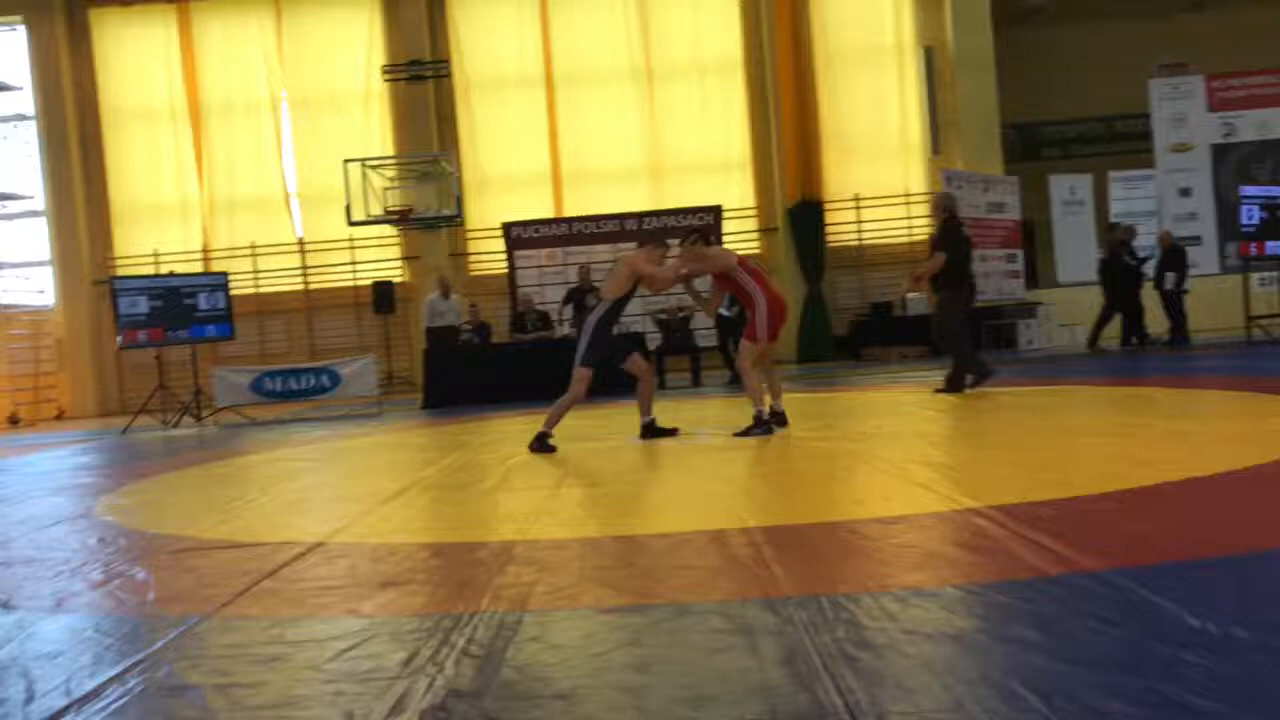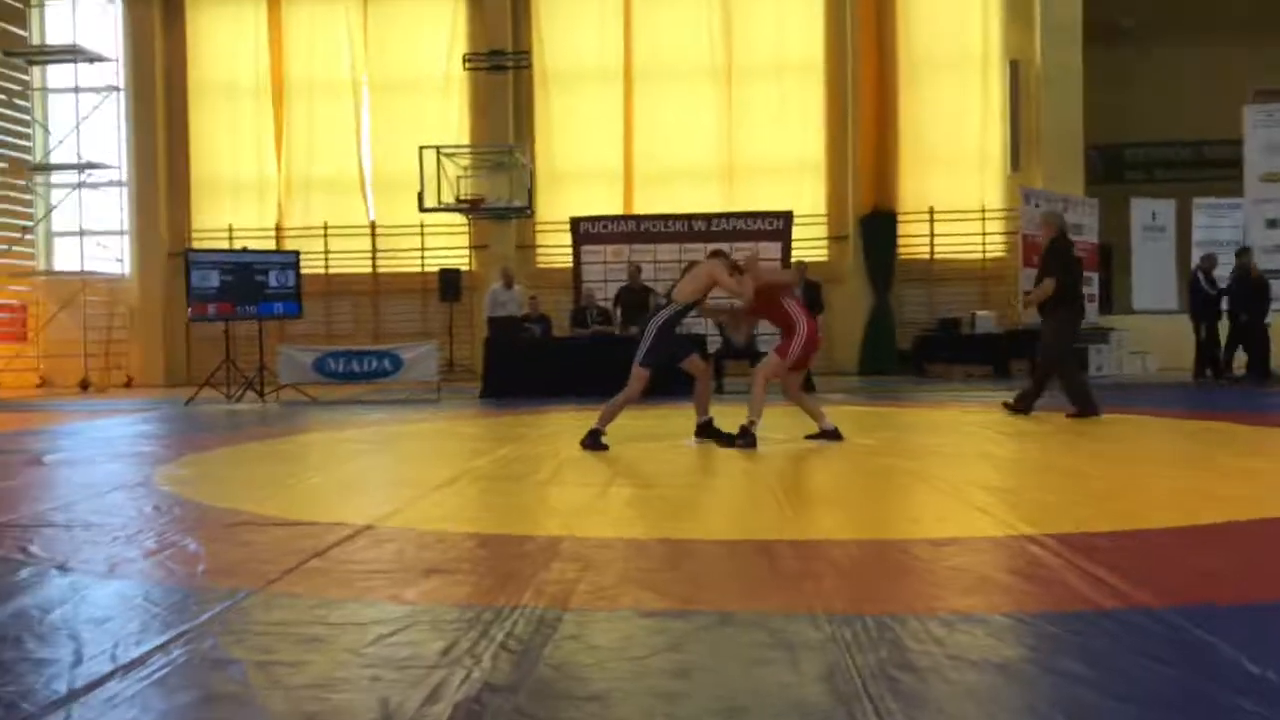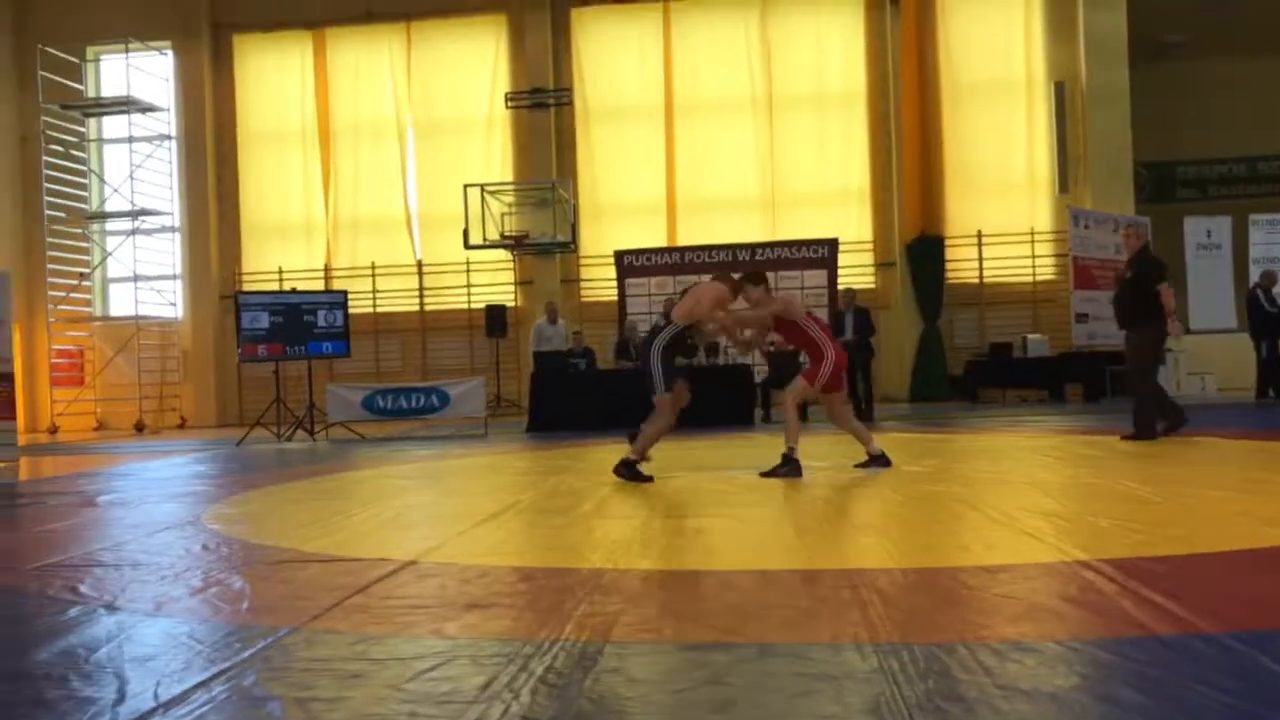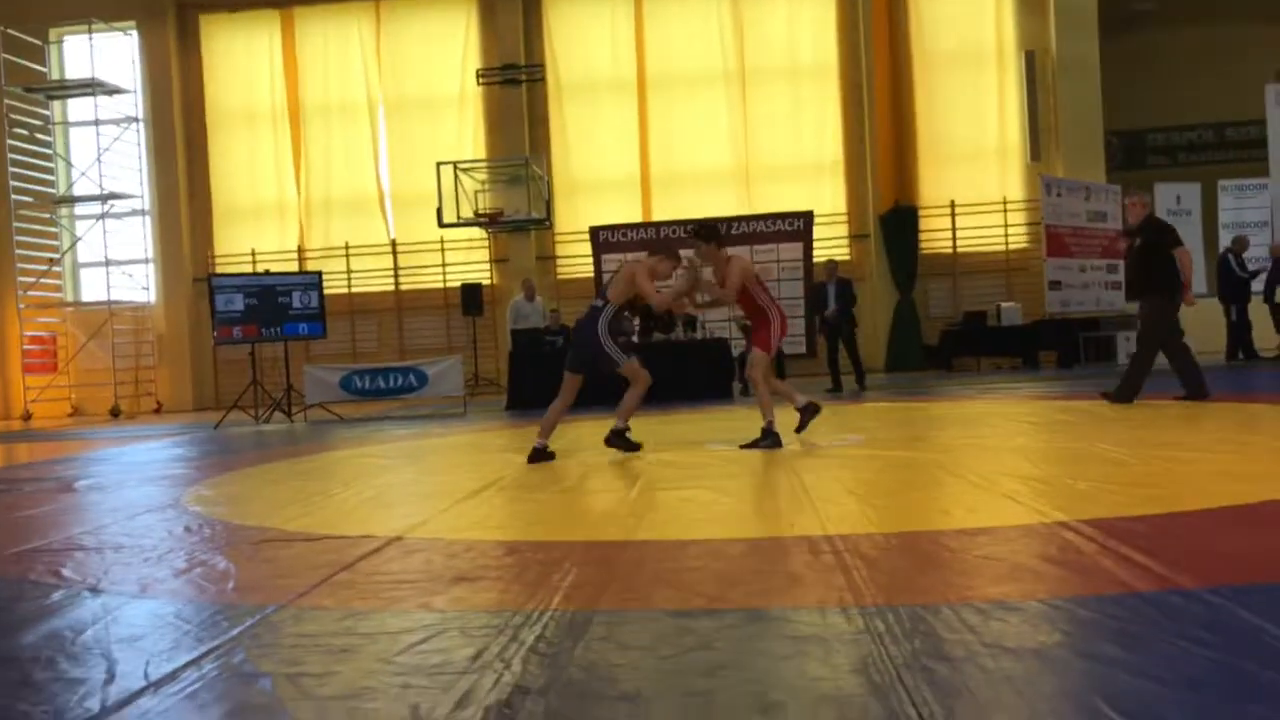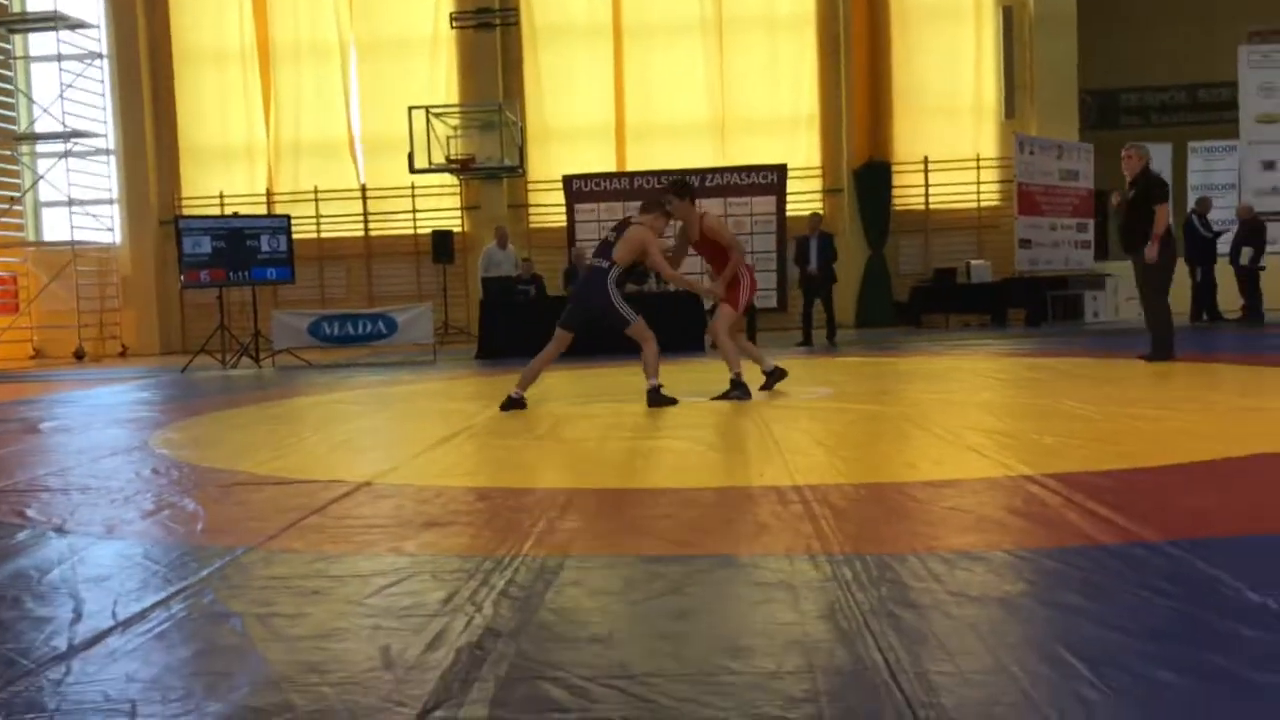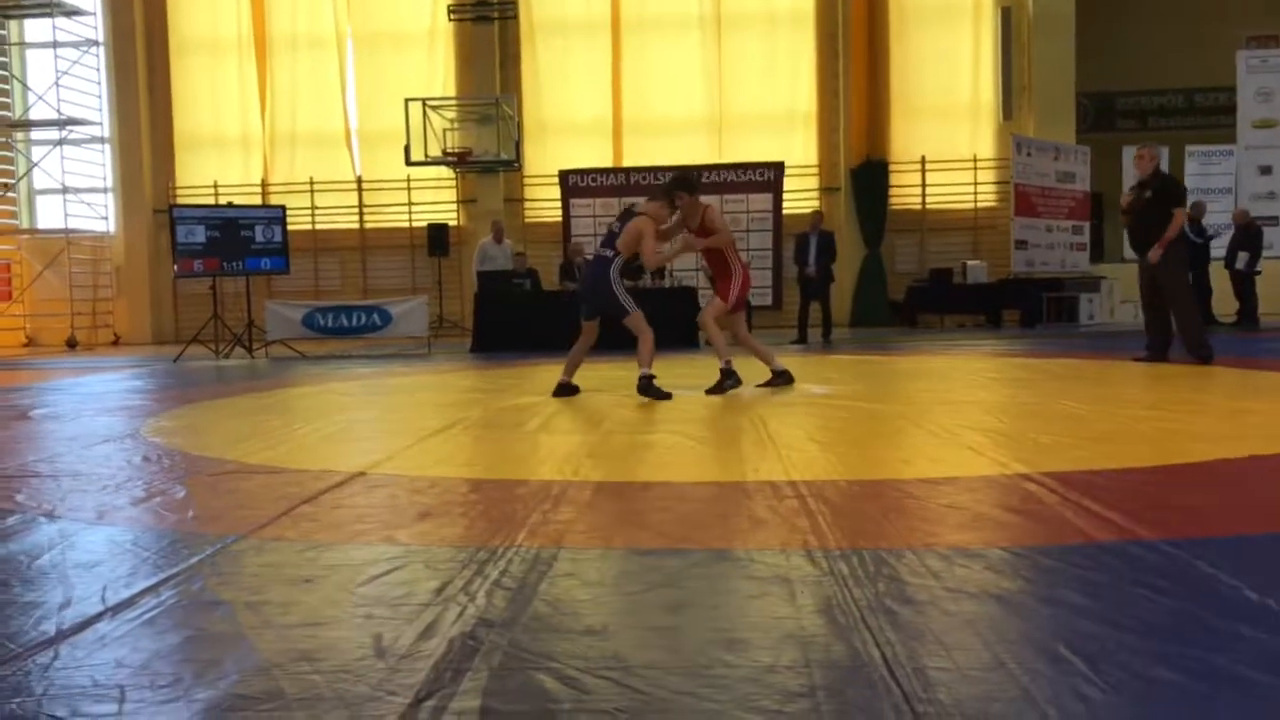
dt=0.4s
person 1, frame 1
left shoulder: (946, 230)
right shoulder: (959, 229)
left elbow: (939, 261)
left wrist: (919, 275)
right wrist: (926, 274)
left hip: (951, 291)
right hip: (962, 288)
left knee: (947, 335)
right knee: (956, 335)
left ankle: (979, 369)
right ankle: (955, 381)
person 1, frame 2
left shoulder: (1056, 251)
right shoulder: (1065, 248)
left elbow: (1049, 285)
left wrist: (1027, 301)
left hip: (1062, 314)
right hip: (1065, 313)
left knee: (1063, 360)
right knee: (1047, 359)
left ankle: (1086, 406)
right ankle: (1024, 402)
person 1, frame 3
left shoulder: (1148, 262)
right shoulder: (1134, 262)
left elbow: (1165, 290)
left wrist: (1172, 318)
right wrist: (1116, 282)
left hip: (1148, 329)
right hip: (1138, 330)
left knee: (1140, 379)
right knee: (1143, 378)
left ankle: (1145, 429)
right ankle: (1173, 416)
person 1, frame 4
left shoulder: (1159, 229)
right shoulder: (1136, 233)
left elbow: (1183, 255)
left wrist: (1186, 288)
right wrist: (1126, 253)
left hip: (1161, 296)
right hip: (1151, 297)
left knee: (1146, 344)
right knee: (1172, 343)
left ankle: (1126, 392)
right ankle: (1196, 388)
person 1, frame 5
left shoulder: (1152, 182)
right shoulder: (1134, 185)
left elbow: (1163, 212)
left wrist: (1153, 243)
right wrist: (1119, 205)
left hip: (1155, 251)
right hip: (1140, 252)
left knee: (1153, 298)
right knee: (1151, 299)
left ankle: (1162, 348)
right ankle: (1162, 348)
person 1, frame 6
left shoulder: (1168, 184)
right shoulder: (1135, 190)
left elbow: (1180, 217)
right elbow: (1128, 224)
left wrist: (1160, 246)
right wrist: (1124, 208)
left hip: (1168, 255)
right hip: (1147, 257)
left knee: (1181, 301)
right knee: (1152, 305)
left ankle: (1199, 348)
right ankle: (1157, 350)
person 2, frame 1
left shoulder: (714, 255)
right shoulder: (719, 277)
right elbow: (710, 310)
right wrist: (689, 287)
left hip: (765, 308)
right hip: (774, 307)
left knee: (744, 364)
right knee: (764, 362)
left ankle: (762, 421)
right ankle: (777, 413)
person 2, frame 2
left shoulder: (758, 279)
right shoulder: (751, 305)
left elbow: (791, 278)
left wrist: (758, 271)
left hip: (802, 332)
right hip: (805, 335)
left knee: (760, 375)
right knee: (791, 390)
left ankle: (748, 433)
right ankle: (829, 429)
person 2, frame 3
left shoulder: (780, 302)
right shoulder: (766, 317)
left hip: (828, 357)
right hip: (827, 359)
left knee: (789, 399)
right knee: (839, 415)
left ankle: (791, 462)
right ankle: (877, 455)
person 2, frame 4
left shoulder: (735, 265)
right shoulder: (718, 268)
left elbow: (729, 298)
right elbow: (724, 298)
left wrist: (703, 284)
right wrist: (698, 305)
left hip: (771, 321)
right hip: (762, 323)
left knee: (755, 374)
right knee: (762, 377)
left ankle: (770, 434)
right ankle: (805, 405)
person 2, frame 5
left shoulder: (709, 222)
right shoulder: (685, 231)
left elbow: (738, 249)
right elbow: (674, 262)
left wrist: (721, 282)
left hip: (741, 280)
right hip: (729, 282)
left knee: (717, 328)
right knee: (732, 335)
left ankle: (738, 385)
right ankle: (772, 369)
person 2, frame 6
left shoulder: (710, 213)
right shoulder: (685, 219)
left elbow: (727, 238)
left wrist: (703, 242)
left hip: (734, 275)
right hip: (723, 277)
left knee: (706, 318)
right knee: (741, 334)
left ankle: (728, 372)
right ankle: (781, 372)
person 3, frame 1
left shoulder: (638, 267)
right shoulder: (630, 262)
left elbow: (658, 287)
right elbow: (664, 275)
left hip: (606, 332)
right hip: (593, 330)
left knee: (646, 372)
right knee: (578, 391)
left ankle: (648, 426)
right ankle: (541, 436)
person 3, frame 2
left shoulder: (700, 270)
right shoulder: (716, 266)
left elbow: (697, 306)
right elbow: (743, 293)
right wrist: (745, 277)
left hip: (667, 330)
right hip: (657, 328)
left knee: (703, 371)
right knee: (634, 389)
left ankle: (704, 426)
right ankle: (593, 433)
person 3, frame 3
left shoulder: (699, 291)
right shoulder: (713, 290)
right elbow: (703, 312)
left hip: (659, 348)
right hip: (657, 350)
left knee: (683, 396)
right knee: (667, 418)
left ankle: (642, 435)
right ankle: (628, 463)
person 3, frame 4
left shoulder: (634, 271)
right shoulder: (638, 269)
left elbow: (658, 303)
right elbow: (658, 304)
left wrist: (683, 289)
right wrist: (687, 284)
left hip: (583, 330)
right hip: (599, 330)
left knee: (565, 396)
right knee: (641, 379)
left ankle: (539, 448)
right ankle: (617, 431)
person 3, frame 5
left shoulder: (621, 226)
right shoulder: (644, 234)
right elbow: (667, 273)
right wrist: (703, 289)
left hip: (582, 288)
right hip: (603, 290)
left knee: (553, 348)
right knee: (647, 339)
left ankle: (515, 396)
right ankle: (654, 392)
person 3, frame 6
left shoulder: (628, 212)
right shoulder: (647, 224)
right elbow: (650, 263)
left hip: (590, 277)
right hip: (608, 280)
left knee: (588, 337)
right knee: (645, 333)
left ankle: (564, 383)
right ankle: (645, 382)
